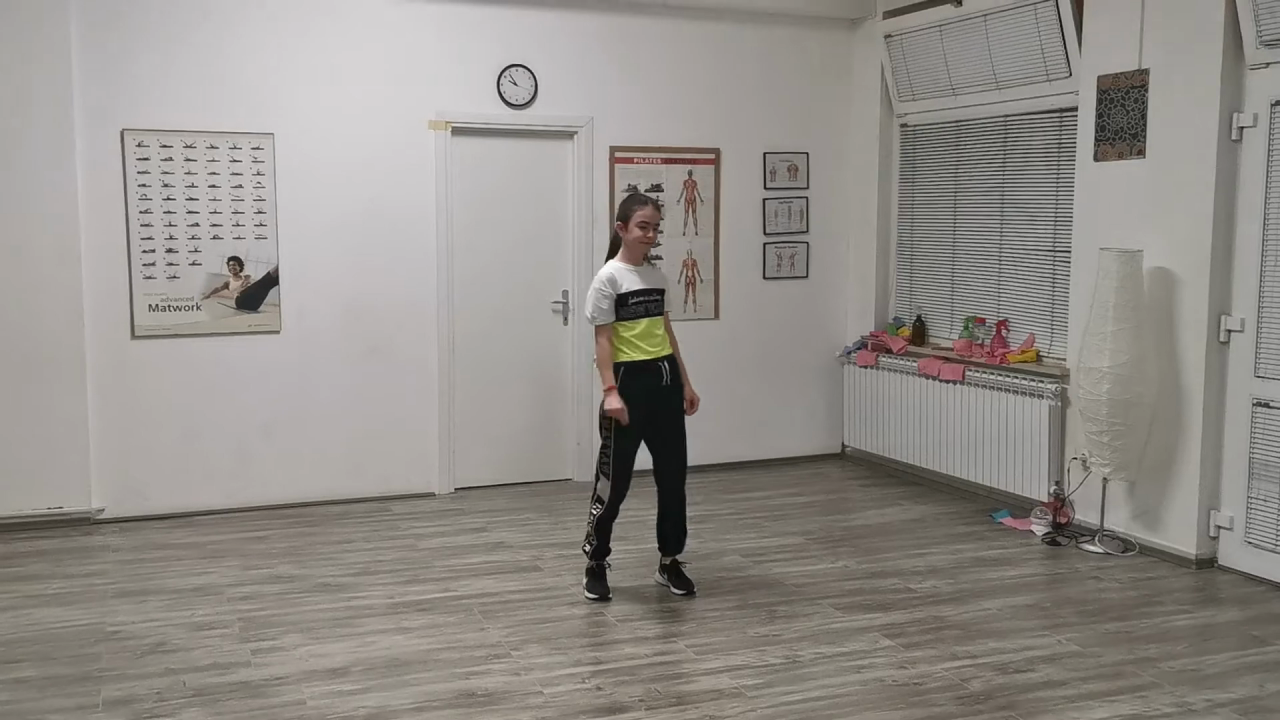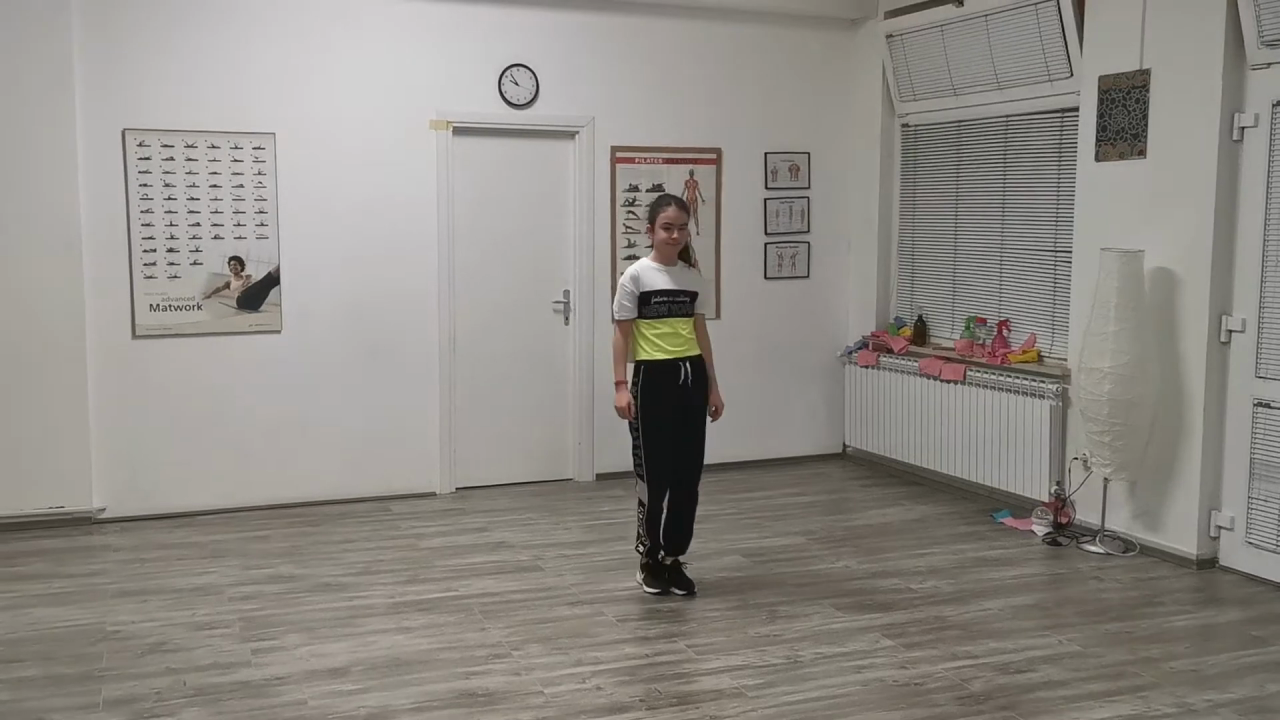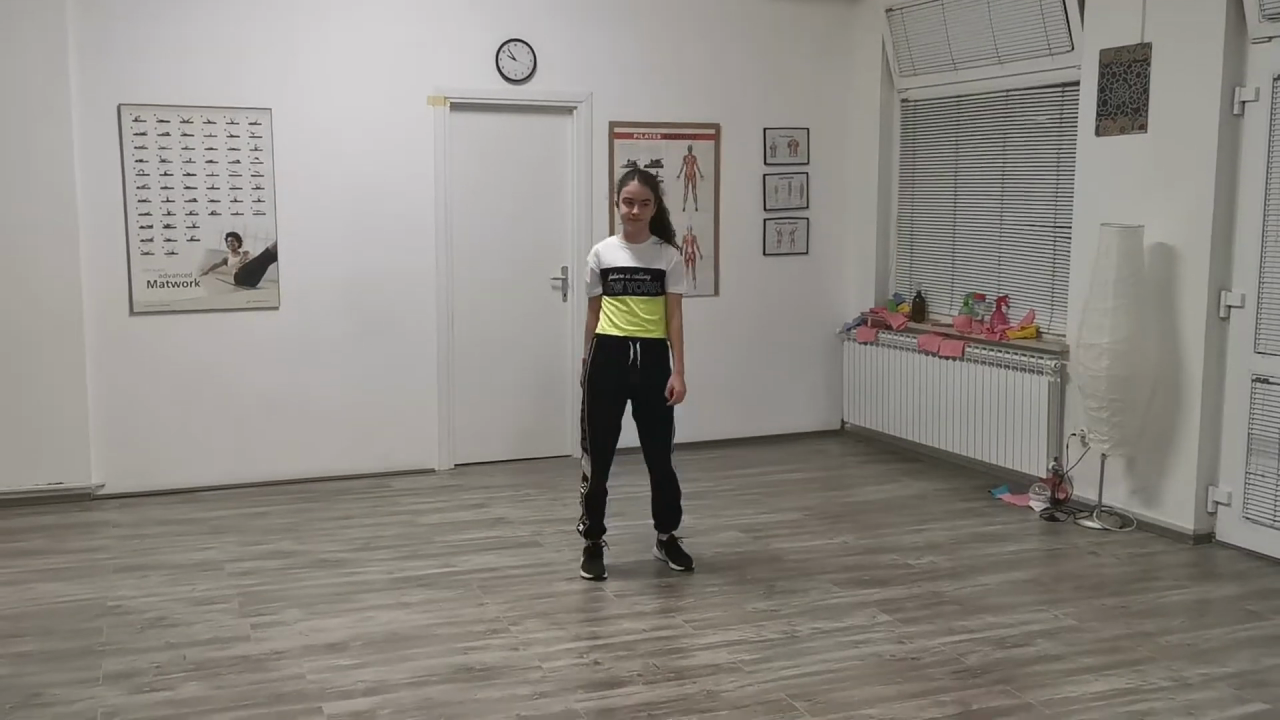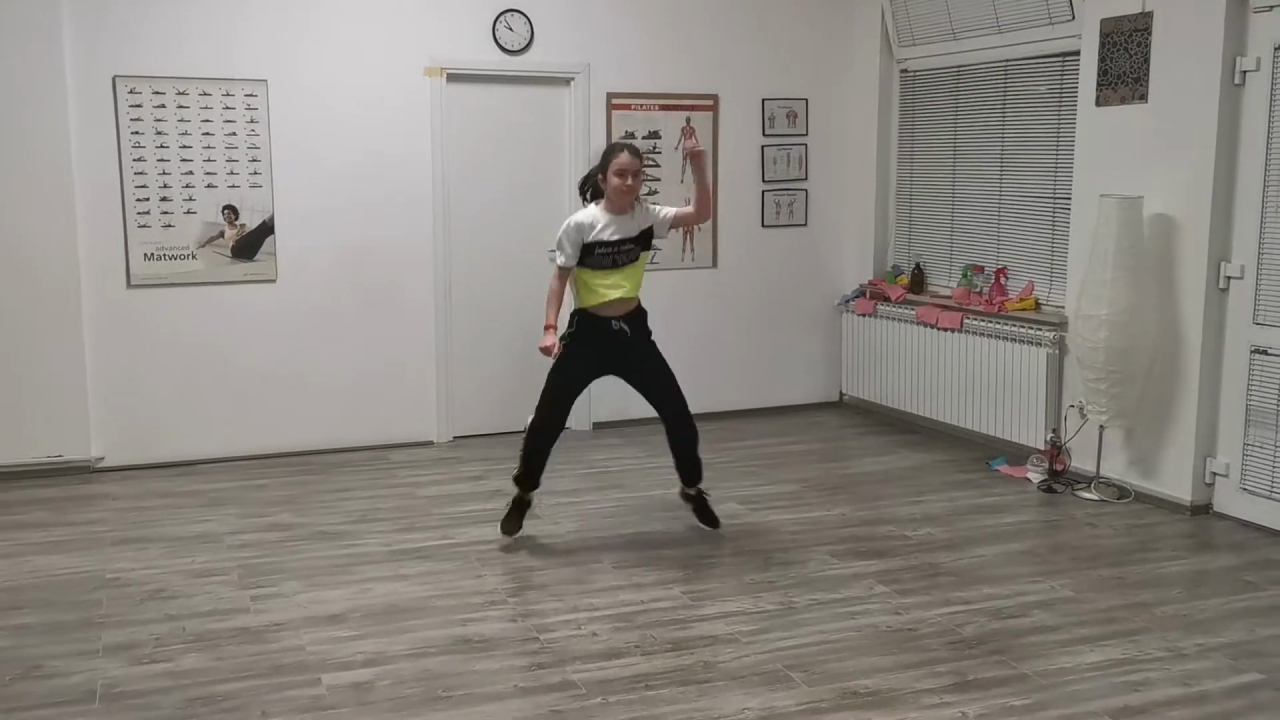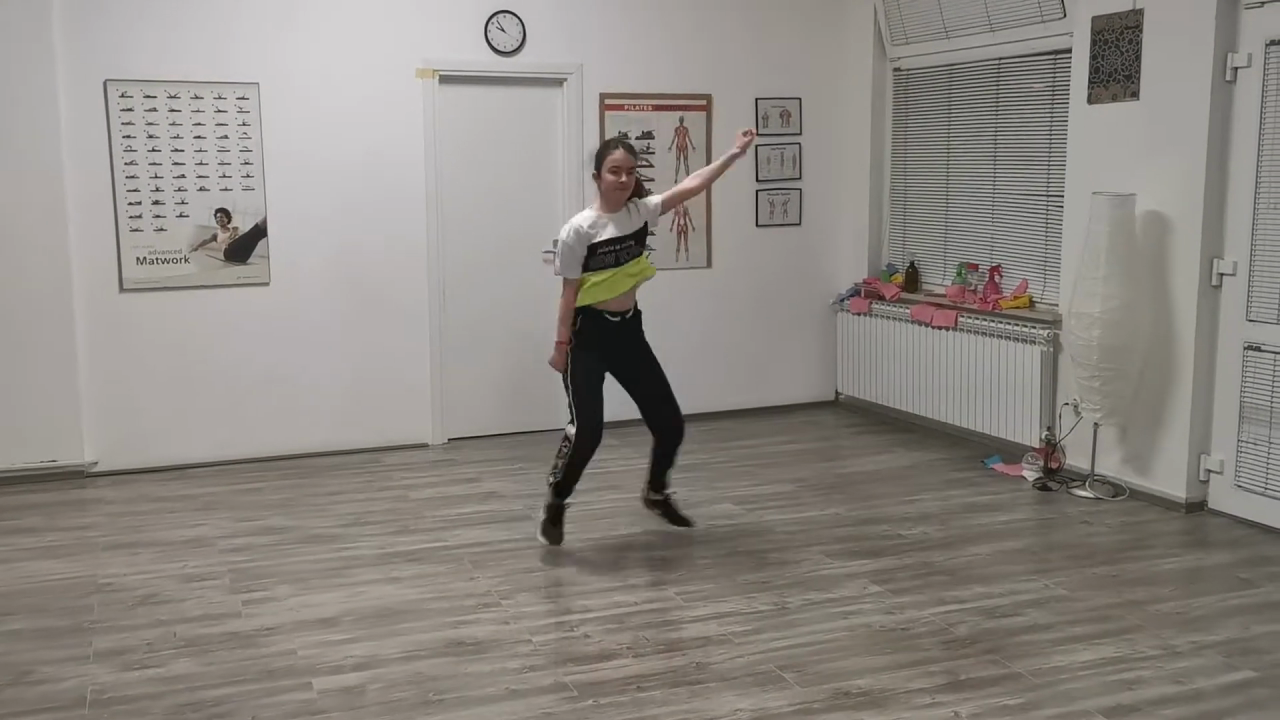
dt=0.7s
person 1, frame 1
left shoulder: (657, 275)
right shoulder: (608, 278)
right elbow: (603, 340)
left wrist: (685, 382)
right wrist: (610, 391)
left hip: (666, 379)
right hip: (630, 381)
left knee: (673, 476)
right knee: (615, 478)
left ankle: (670, 561)
right ankle: (596, 564)
person 1, frame 2
left shoulder: (693, 277)
right shoulder: (636, 276)
left elbow: (700, 334)
right elbow: (622, 335)
left wrist: (713, 387)
right wrist: (621, 386)
left hip: (692, 378)
right hip: (652, 378)
left knee: (687, 475)
right knee: (654, 474)
left ankle: (673, 559)
right ankle: (649, 560)
person 1, frame 3
left shoulder: (668, 256)
right shoulder: (602, 253)
left elbow: (674, 316)
right elbow: (593, 311)
left wrist: (678, 370)
right wrist: (587, 360)
left hip: (653, 357)
right hip: (609, 356)
left knee: (659, 453)
right knee: (598, 453)
left ankle: (666, 537)
right ankle: (592, 543)
person 1, frame 4
left shoulder: (647, 215)
right shoulder: (580, 224)
left elbow: (701, 215)
right elbow: (560, 279)
left wrist: (700, 168)
right wrist: (550, 328)
left hip: (633, 329)
right hip: (587, 331)
left knee: (677, 413)
right knee: (548, 419)
left ankle: (692, 489)
right ankle: (523, 495)
person 1, frame 5
left shoulder: (643, 210)
right shoulder: (578, 229)
left elbow: (693, 186)
right elbow: (569, 289)
left wrist: (735, 152)
right wrist: (561, 342)
left hip: (629, 329)
right hip: (591, 332)
left knee: (668, 419)
right knee: (586, 431)
left ankle: (657, 492)
right ankle: (555, 506)
